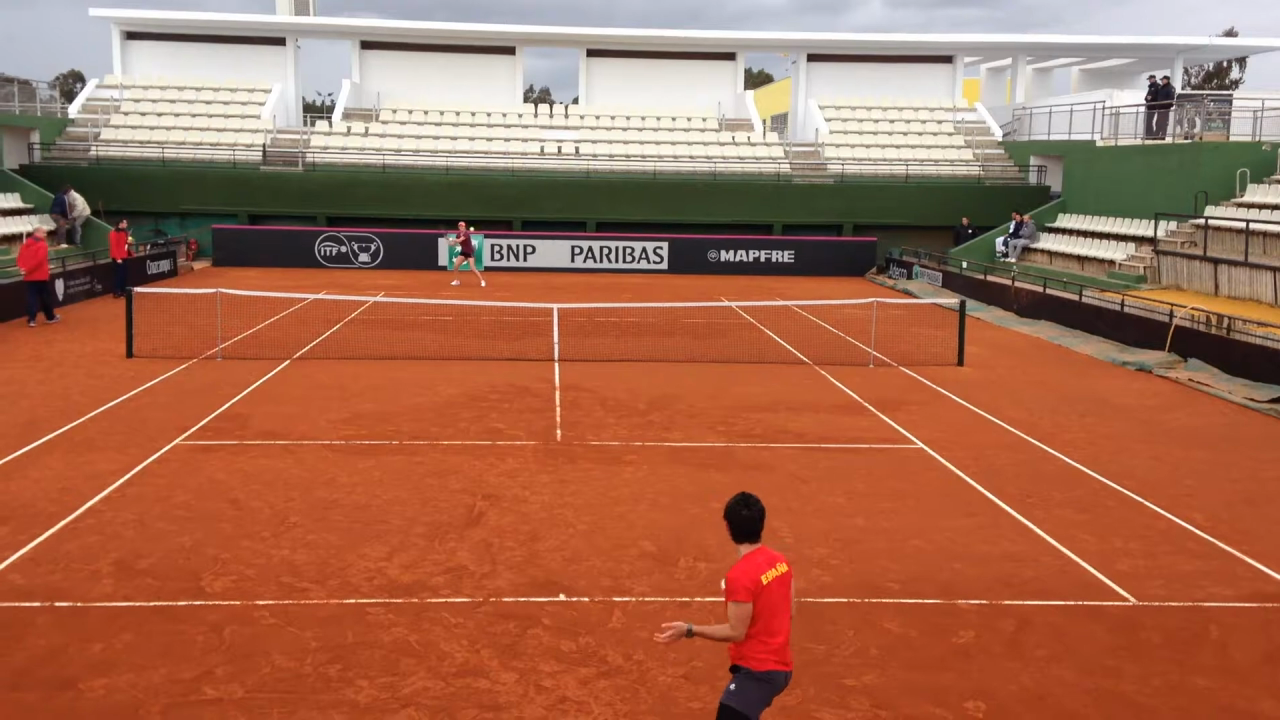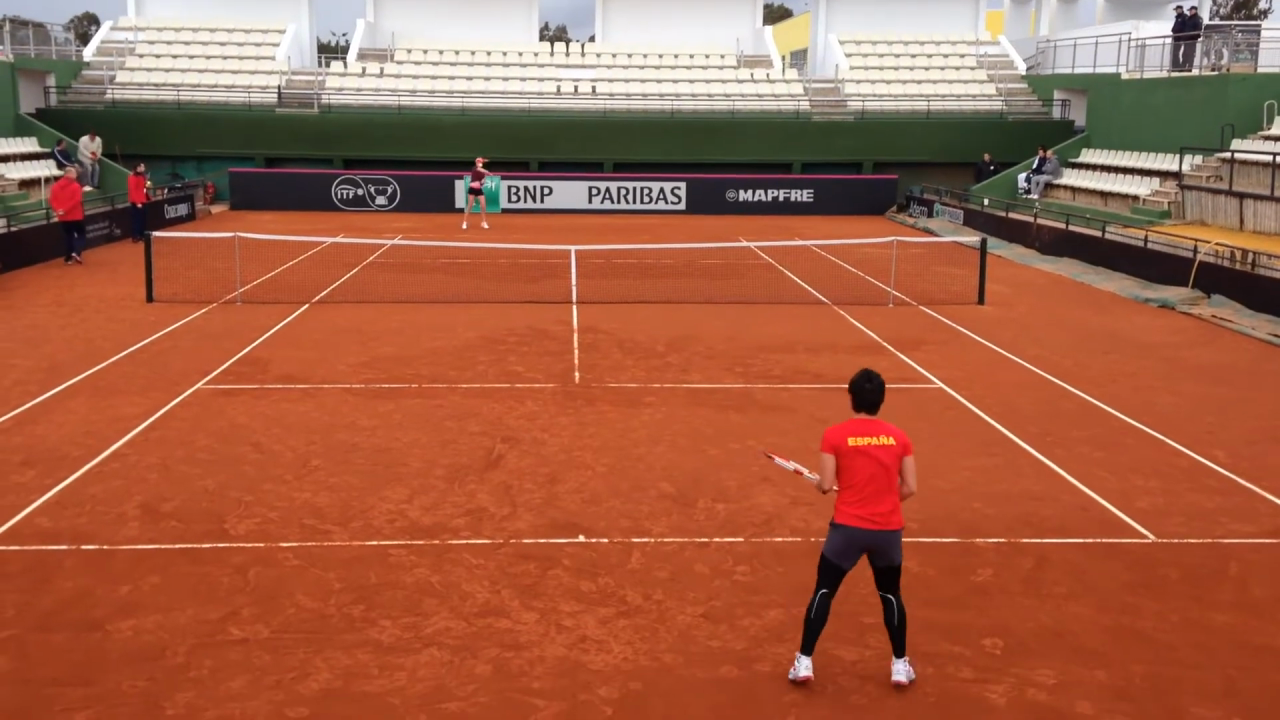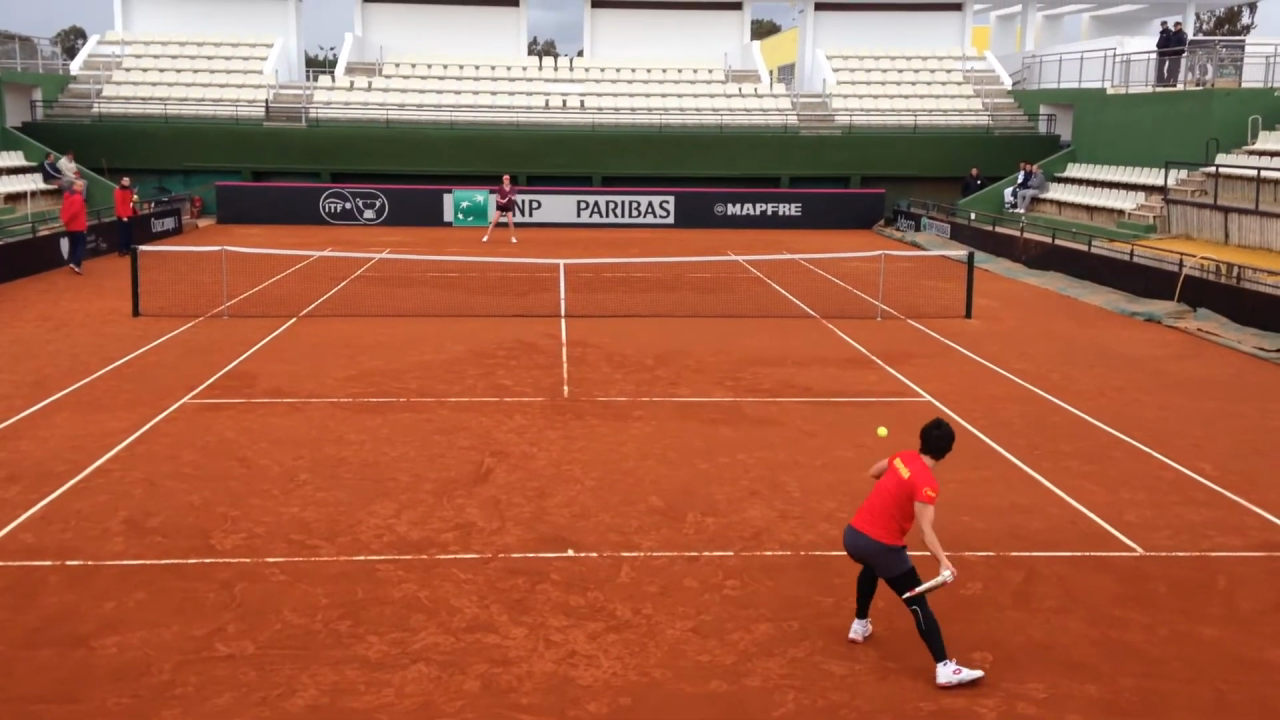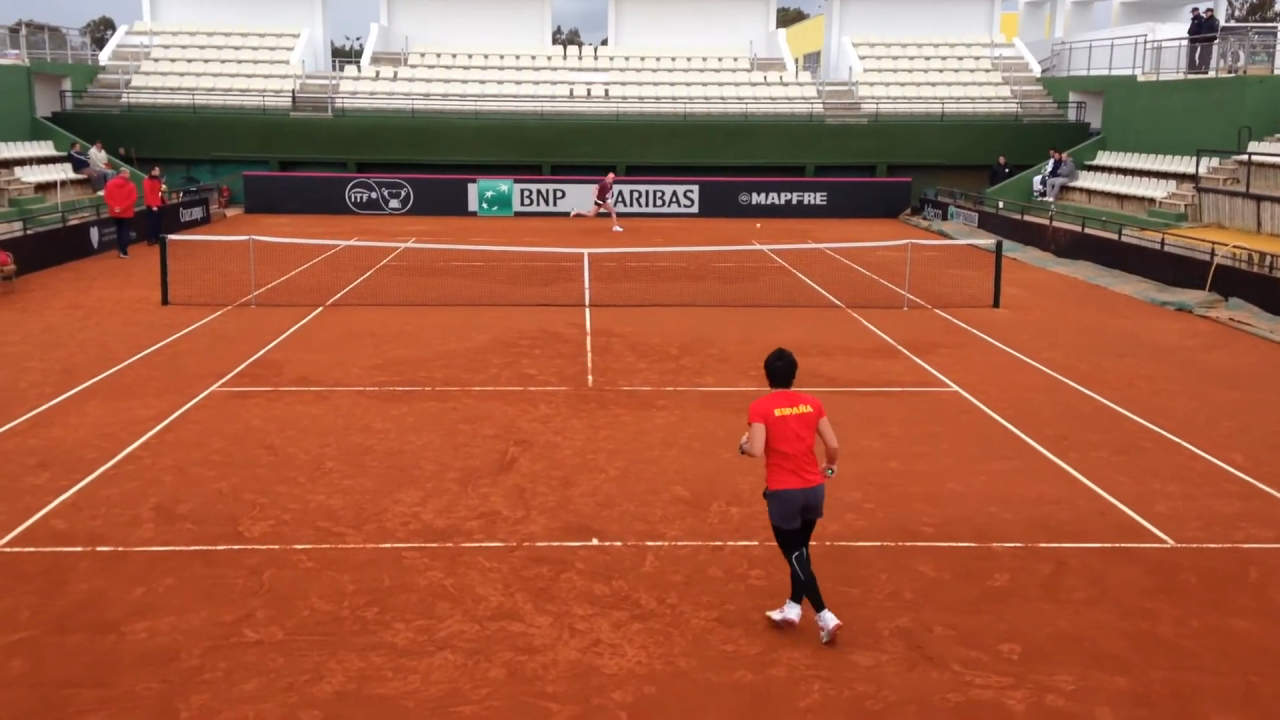
dt=1s
person 1, frame 1
left shoulder: (739, 576)
right shoulder: (780, 560)
left elbow: (736, 633)
left wrist: (688, 630)
left hip: (757, 673)
right hip: (780, 669)
person 1, frame 2
left shoulder: (834, 435)
right shoulder: (898, 437)
left elbow: (826, 485)
right elbow: (910, 488)
left wrist: (826, 484)
left hip: (848, 527)
right hip: (888, 531)
left knee: (824, 591)
right knee: (890, 594)
left ankle: (804, 661)
right ankle: (900, 665)
person 1, frame 3
left shoulder: (902, 457)
right shoulder: (926, 484)
left elbow: (873, 472)
right elbow: (926, 529)
right wrist: (942, 560)
left hip: (852, 535)
right hip: (881, 544)
left knee: (872, 567)
right knee: (918, 603)
left ankle: (860, 625)
right ankle: (945, 668)
person 1, frame 4
left shoulder: (760, 407)
right shoulder: (812, 404)
left elbow: (757, 450)
right elbow: (833, 445)
left wrist: (743, 445)
right wrist: (830, 465)
left hip: (783, 492)
right hip: (814, 488)
left knee: (793, 553)
right knee: (800, 546)
left ankle: (825, 616)
right ankle: (793, 608)
